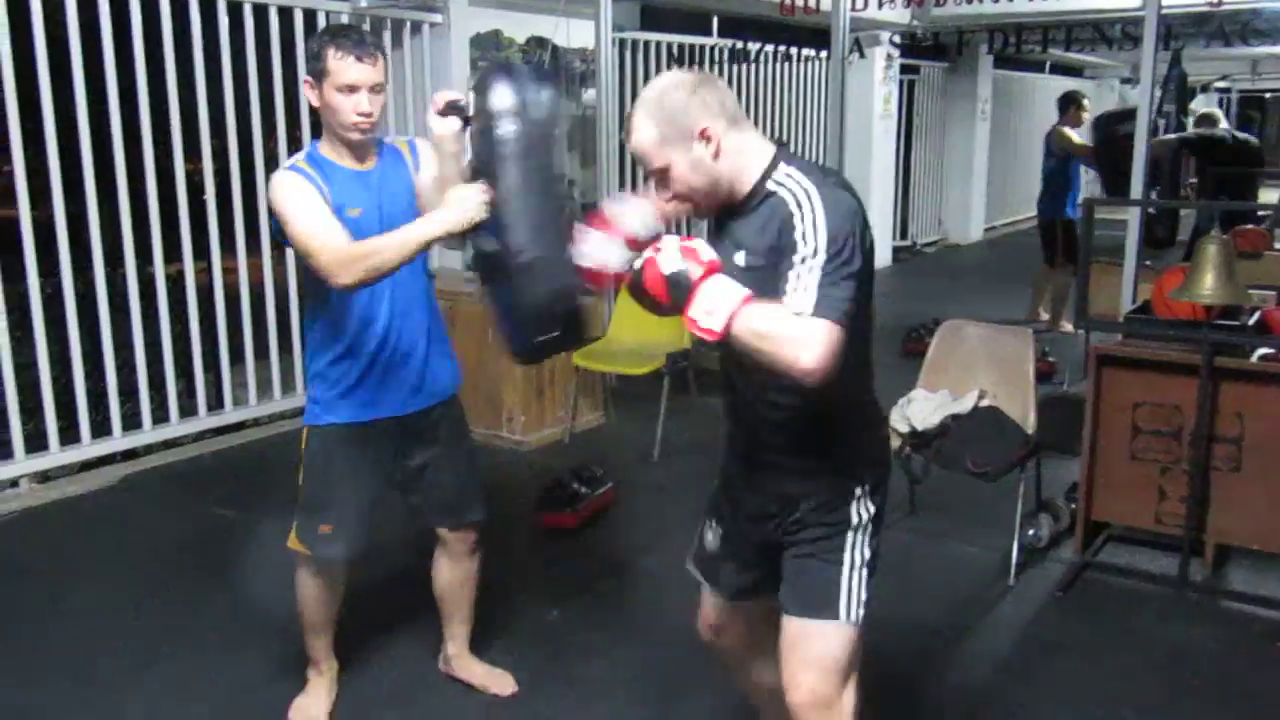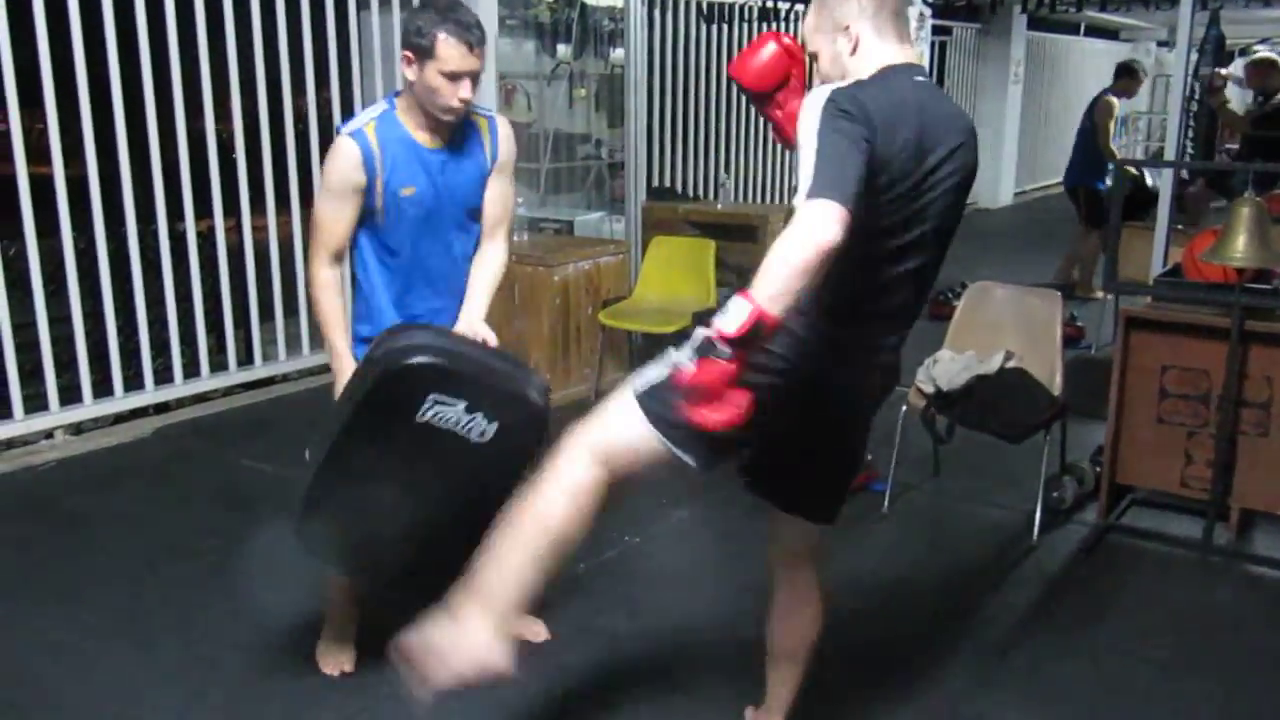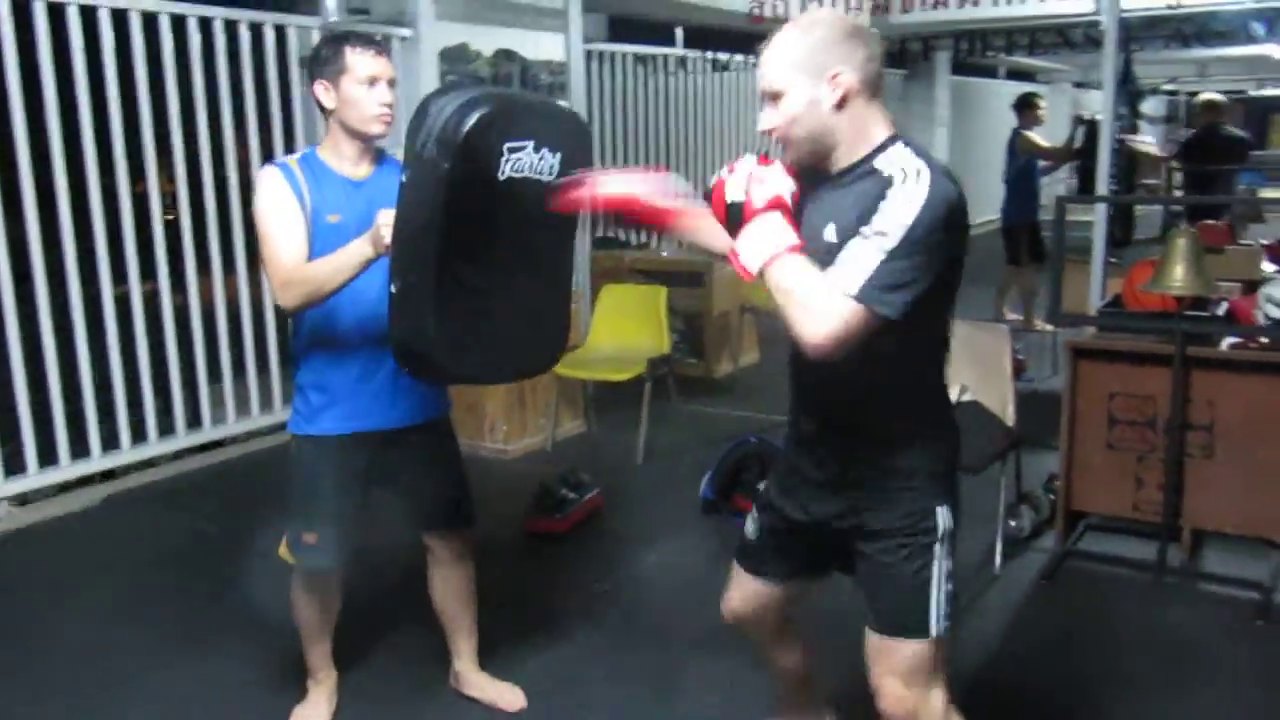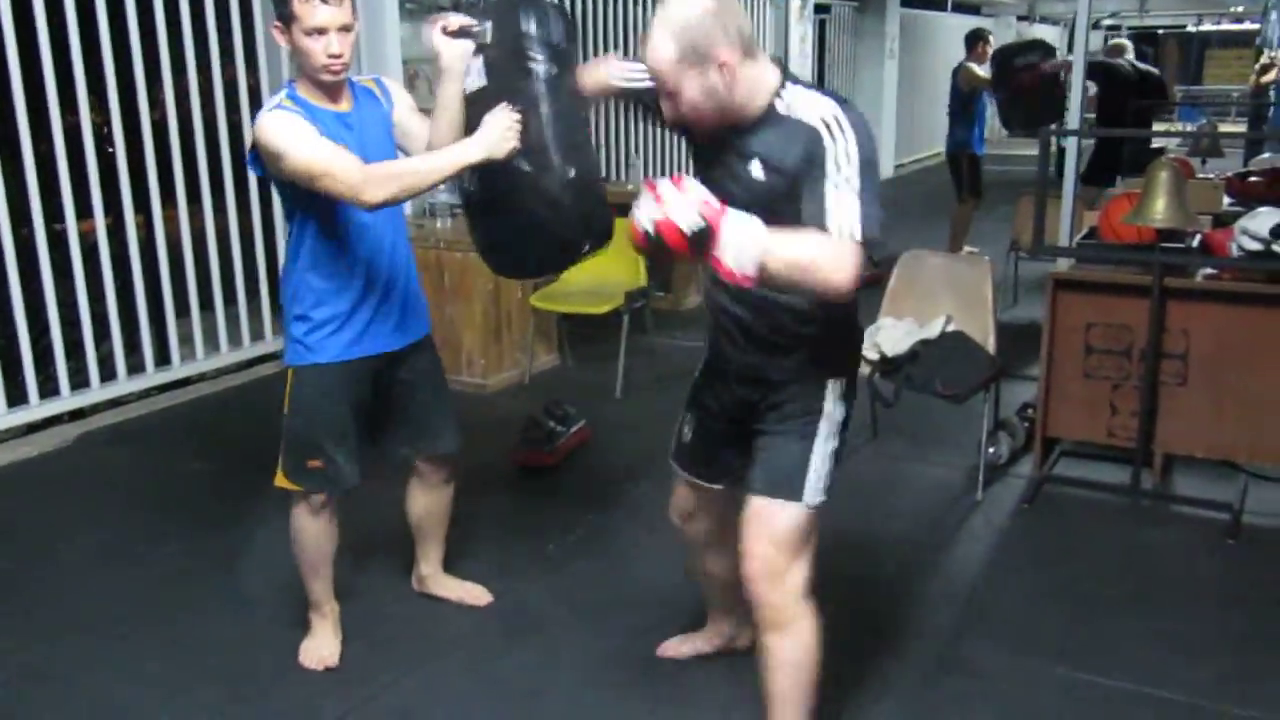
dt=1s
person 1, frame 1
left shoulder: (812, 205)
right shoulder: (739, 203)
left elbow: (808, 353)
right elbow: (661, 216)
left wrist: (709, 293)
left hip: (831, 478)
right hip: (752, 466)
right knee: (724, 624)
person 1, frame 2
left shoulder: (845, 105)
right shoulder: (958, 127)
left elbow: (819, 228)
left wrist: (732, 333)
right wrist: (796, 108)
left hip: (782, 357)
right hip: (853, 381)
left knee: (589, 451)
right knee: (797, 560)
left ankle: (478, 624)
person 1, frame 3
left shoulder: (916, 190)
right shoulder: (818, 180)
left elbow: (820, 326)
right elbow: (731, 237)
left wrist: (766, 223)
right wrist: (645, 198)
left hip: (903, 478)
right hip: (816, 460)
right knee: (751, 607)
person 1, frame 4
left shoulder: (827, 128)
right shoulder: (713, 102)
left elbow: (837, 272)
right elbow: (608, 76)
left wrist: (717, 223)
left hip: (805, 377)
right hip: (730, 362)
left knee: (773, 572)
right knee: (693, 505)
right ankle: (728, 623)
person 2, frame 1
left shoulder: (413, 155)
right shoulder: (296, 184)
left elbow: (456, 221)
right elbow: (343, 269)
left wrist: (453, 150)
right wrist: (443, 219)
left hip: (430, 391)
right hip: (346, 403)
left knee: (462, 528)
right knee: (324, 551)
left ankle: (458, 651)
person 2, frame 2
left shoulder: (494, 135)
right shoulder: (359, 147)
left elbow: (494, 237)
right elbow: (324, 261)
left wrist: (474, 314)
right wrist: (344, 365)
left hip: (465, 346)
right ankle: (343, 617)
person 2, frame 3
left shoulder: (412, 178)
right shoulder: (284, 182)
right elbow: (288, 293)
right wrist: (370, 248)
left hip: (416, 400)
right hip: (330, 412)
left knee: (450, 538)
right knee: (317, 559)
person 2, frame 4
left shoulder: (382, 95)
right shoulder: (278, 123)
left elbow: (434, 154)
right elbow: (366, 187)
left wrist: (450, 72)
right wrist: (474, 148)
left hip: (403, 325)
right hip: (327, 339)
left knee: (434, 457)
right knee: (317, 486)
left ankle: (431, 570)
right ankle: (323, 611)
person 3, frame 1
left shoulder: (1066, 135)
right shoulder: (1061, 134)
left elbow: (1088, 159)
right elbow: (1091, 155)
left hip: (1056, 210)
right hip: (1058, 212)
left knee: (1051, 264)
right knee: (1067, 266)
left ankle: (1037, 311)
right ankle: (1057, 321)
person 3, frame 2
left shoulder: (1106, 100)
right shoulder: (1109, 102)
right elbow: (1106, 145)
left wrist: (1114, 172)
right wrist: (1127, 169)
left hip: (1084, 176)
right hip: (1086, 178)
left knee: (1090, 230)
right knee: (1097, 232)
left ankle: (1065, 273)
right ankle: (1085, 287)
person 3, frame 3
left shoulder: (1022, 138)
right shoulder: (1024, 138)
left elbow: (1039, 169)
right elbow: (1057, 156)
left wrist: (1067, 156)
right wrist: (1074, 129)
left hip: (1017, 212)
right hip: (1022, 214)
left knee: (1016, 265)
right knee: (1033, 266)
left ankle: (1000, 310)
right ankle: (1030, 319)
person 3, frame 4
left shoulder: (970, 71)
right shoulder: (967, 70)
left elbow: (991, 89)
left hip: (966, 145)
right hip: (965, 146)
left knee: (966, 200)
right knee: (970, 200)
left ankle: (956, 246)
right ankle: (955, 250)
